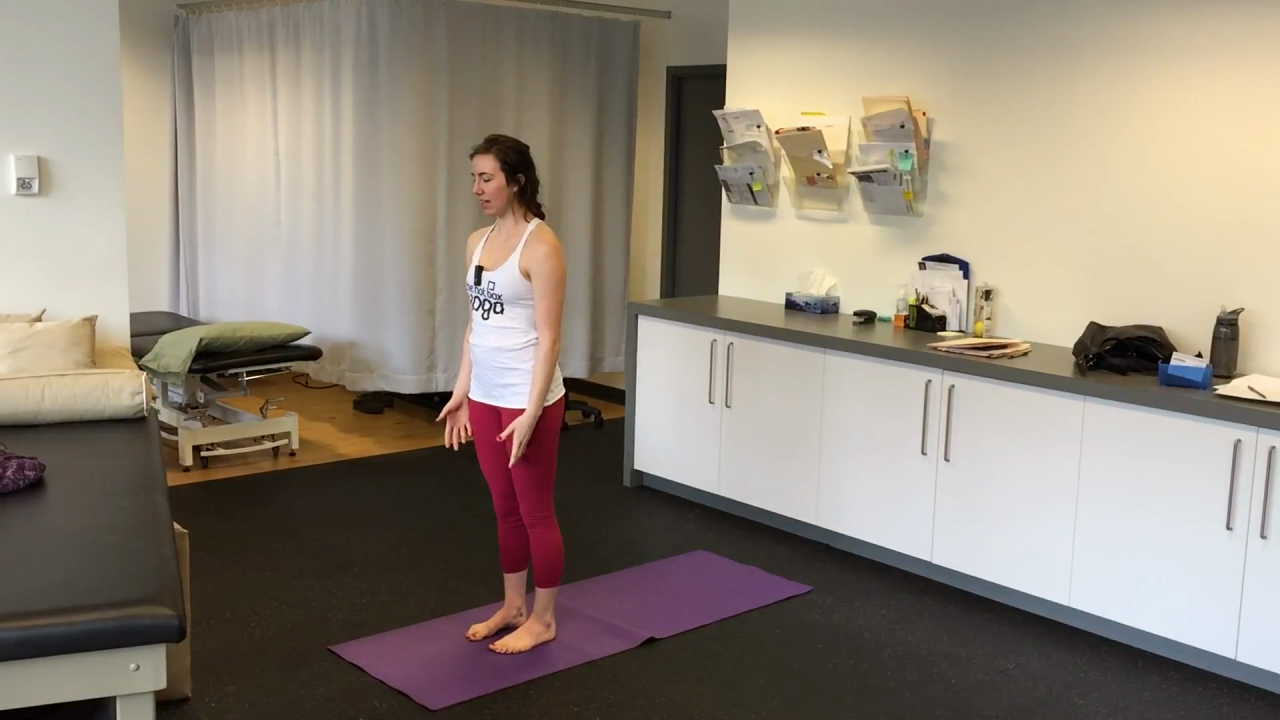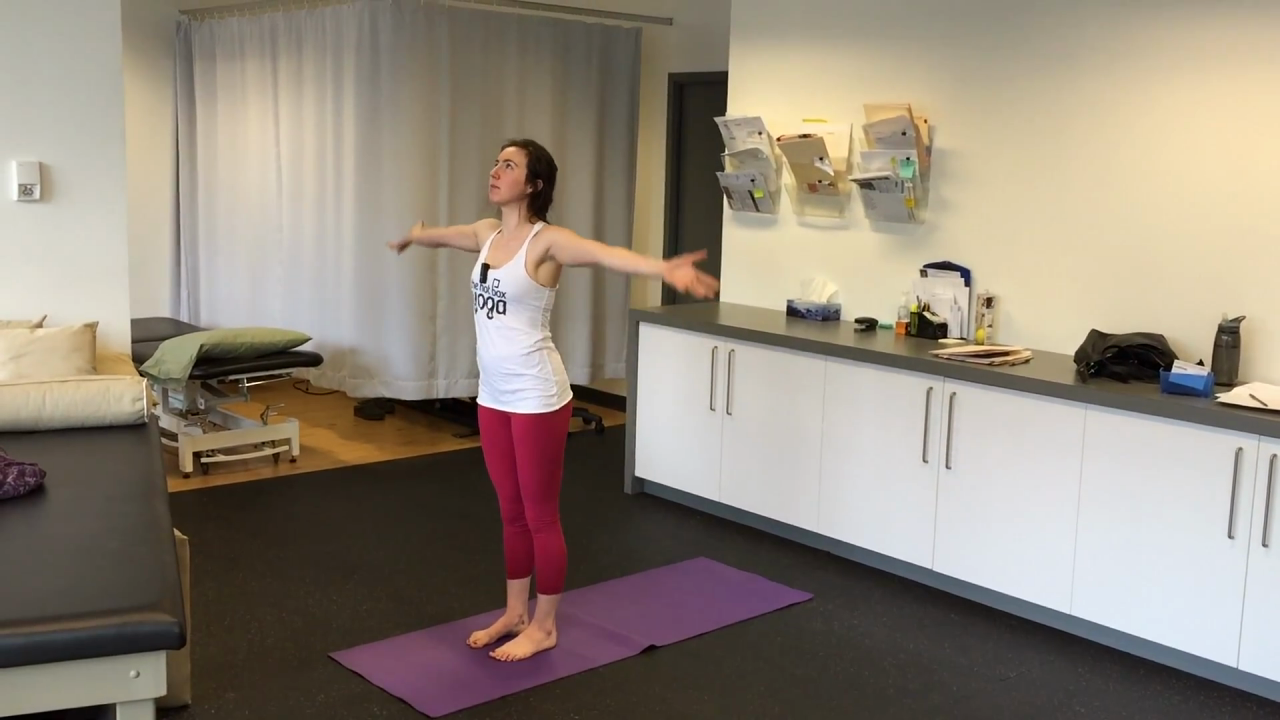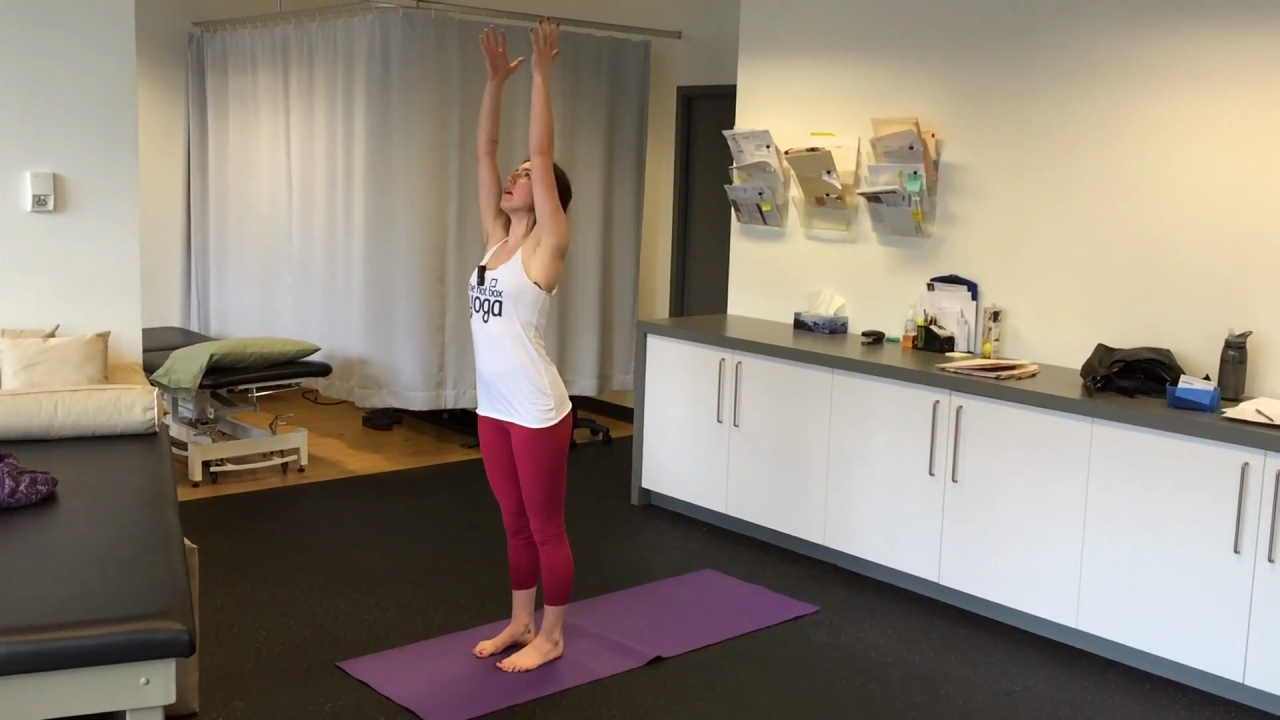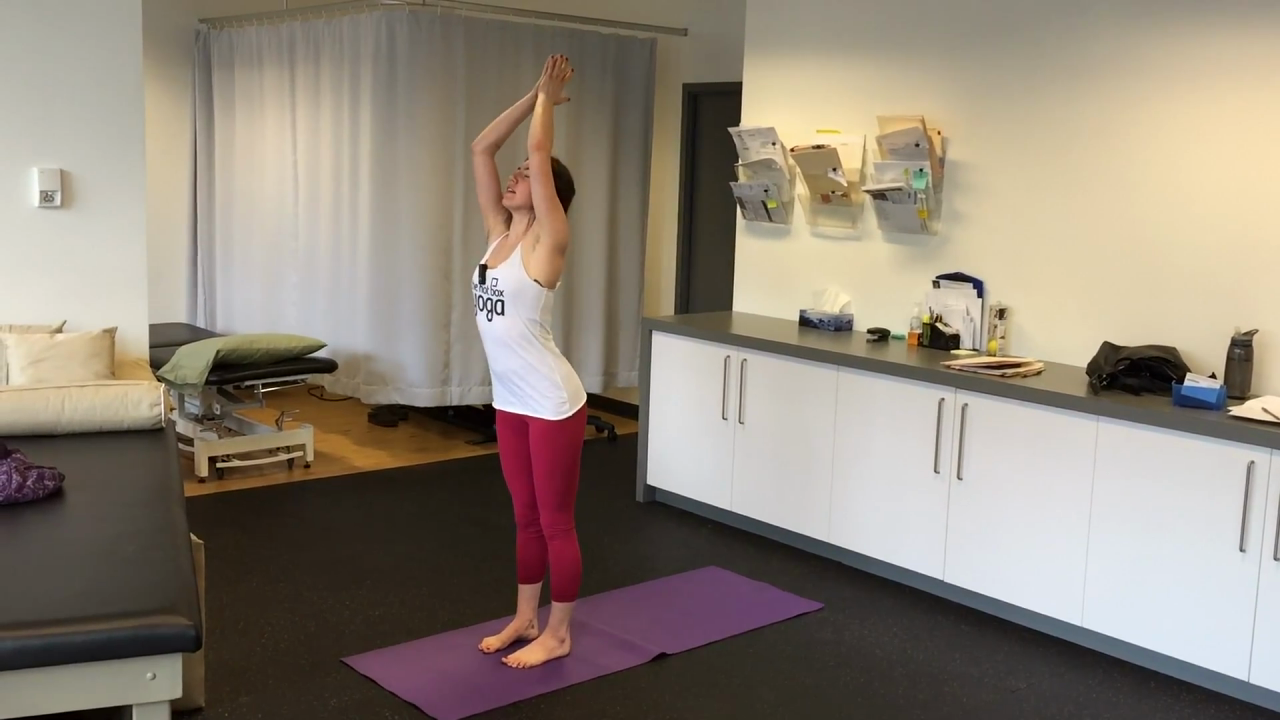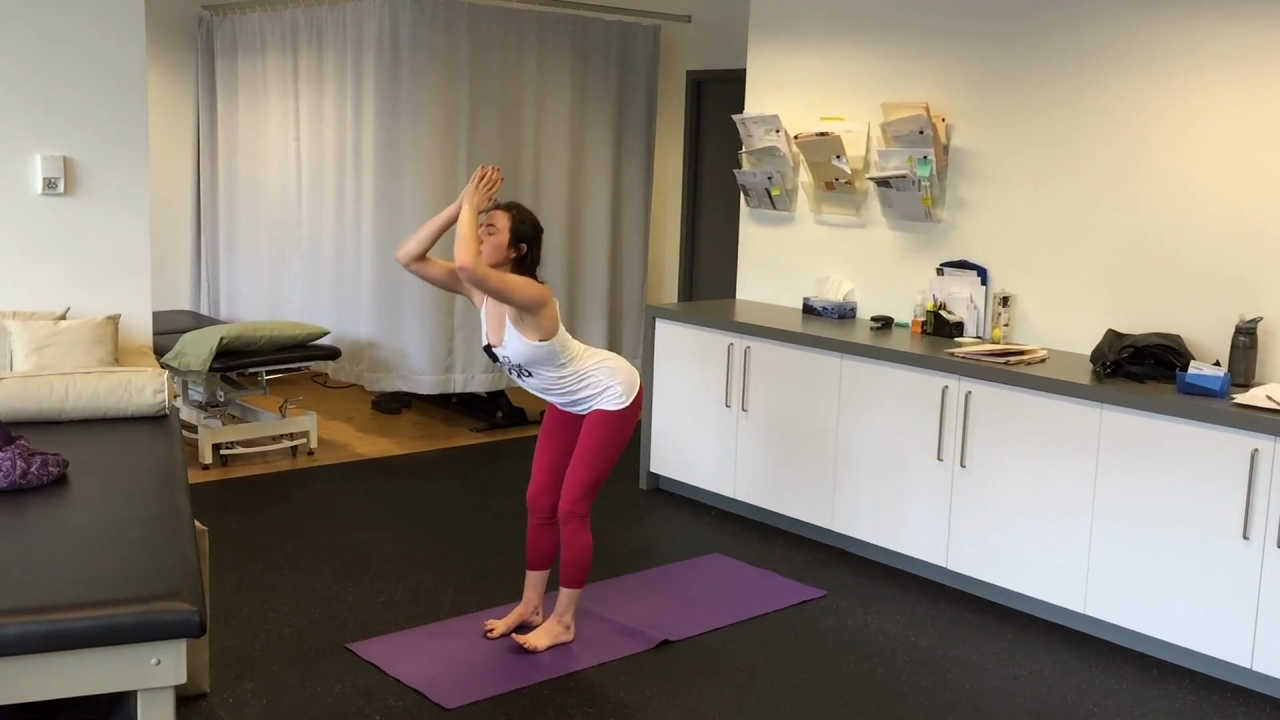
dt=1s
person 1, frame 1
left shoulder: (542, 245)
right shoulder: (478, 242)
left elbow: (548, 337)
left wrist: (532, 413)
right wrist: (462, 391)
left hip: (526, 397)
right hip: (487, 395)
left knee: (535, 512)
right knee: (505, 509)
left ankle: (543, 619)
right ankle: (513, 606)
person 1, frame 2
left shoulder: (547, 241)
right shoulder: (486, 234)
left elbow: (604, 252)
right elbow: (444, 233)
left wrist: (662, 269)
right wrist: (413, 236)
left hip: (536, 398)
right hip: (494, 397)
left knee: (540, 516)
right knee: (511, 513)
left ankle: (544, 625)
right ankle: (514, 613)
person 1, frame 3
left shoulder: (547, 244)
right shoulder: (497, 237)
left elbow: (542, 152)
right elbow: (484, 150)
left wrist: (541, 75)
right wrist: (494, 79)
left hip: (537, 412)
right hip: (494, 408)
left knee: (545, 529)
right knee: (515, 525)
left ankle: (551, 637)
right ankle: (520, 623)
person 1, frame 4
left shoulder: (547, 241)
right shoulder: (499, 233)
left elbow: (538, 152)
right elbow: (481, 148)
left wrist: (548, 97)
right wrist: (534, 95)
left hip: (551, 404)
right hip: (509, 402)
left knee: (555, 522)
right knee: (526, 517)
left ankle: (557, 636)
right ankle: (525, 620)
person 1, frame 5
left shoulder: (528, 295)
right shoulder: (481, 289)
left elbow: (464, 265)
right elbow: (408, 258)
left wrist: (469, 207)
right wrist: (459, 207)
left hip: (610, 397)
right hip: (567, 401)
left knee: (571, 507)
right knee: (540, 502)
left ankle: (563, 621)
right ankle: (530, 606)
